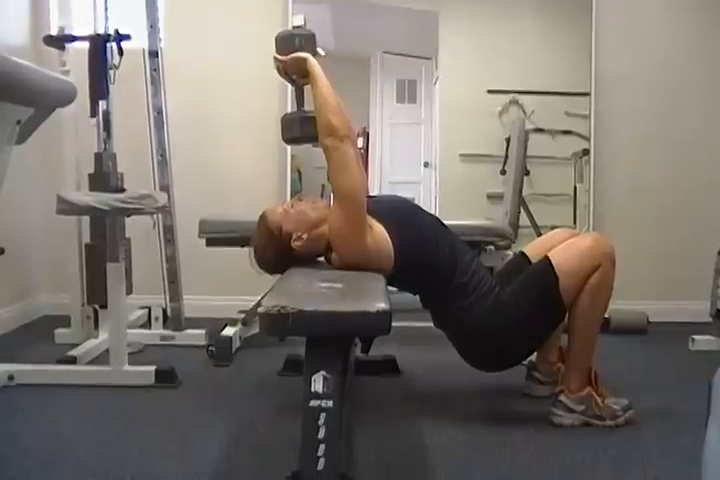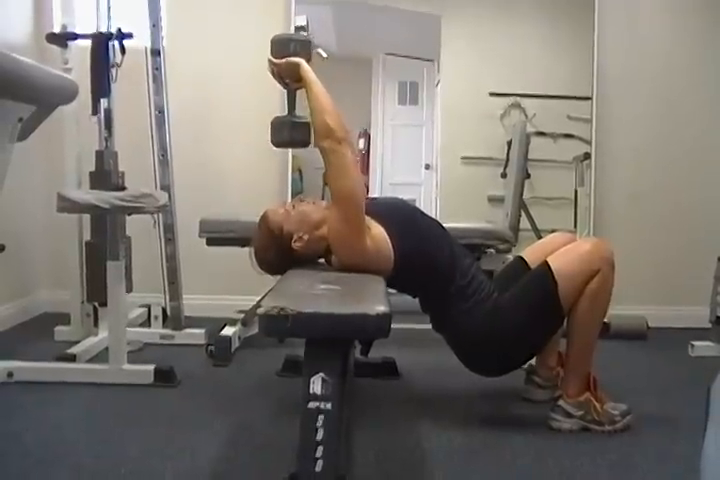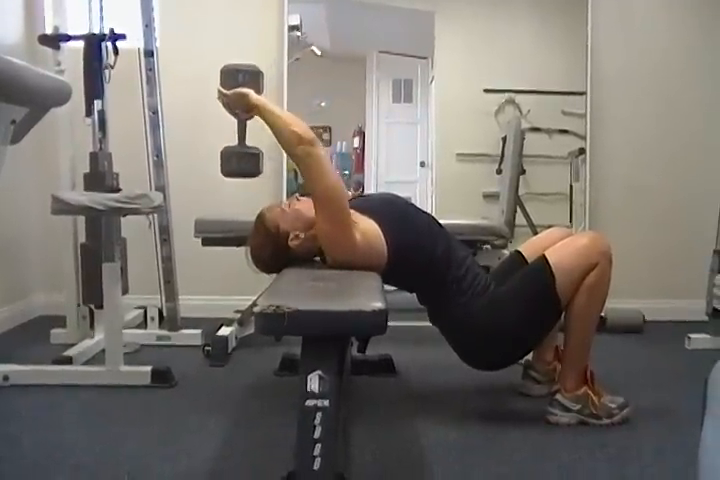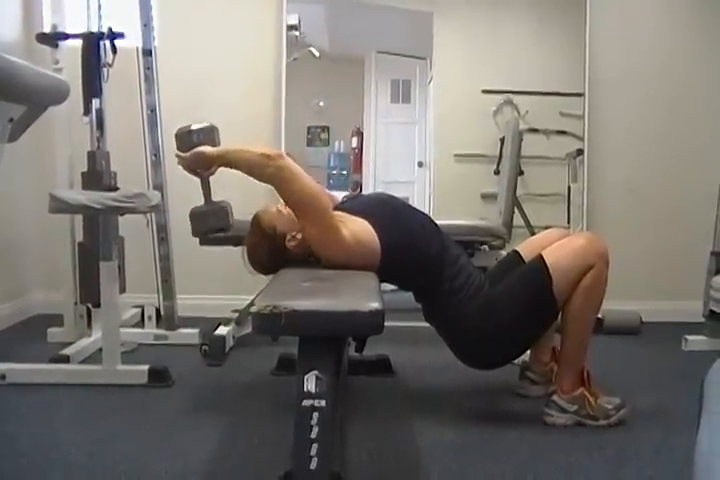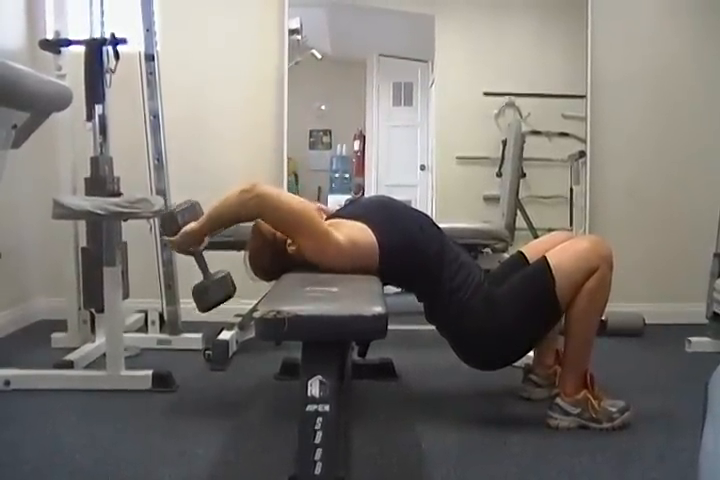
dt=1s
person 1, frame 1
left shoulder: (346, 236)
right shoulder: (348, 238)
left elbow: (339, 142)
right elbow: (337, 137)
left wrist: (311, 74)
right wrist: (312, 67)
left hip: (484, 301)
right hip: (492, 326)
left knee: (566, 239)
right knee: (597, 250)
left ankle: (547, 369)
right ankle: (576, 395)
person 1, frame 2
left shoulder: (346, 236)
right shoulder: (347, 239)
left elbow: (336, 145)
right elbow: (334, 139)
left wrist: (303, 79)
right wrist: (305, 72)
left hip: (482, 303)
right hip: (490, 329)
left knee: (564, 242)
right knee: (596, 255)
left ankle: (546, 373)
right ankle: (574, 399)
person 1, frame 3
left shoulder: (340, 230)
right shoulder: (339, 240)
left elbow: (307, 149)
right elbow: (305, 145)
left wrist: (257, 105)
right wrist: (257, 103)
left hip: (479, 300)
right hip: (486, 324)
left knee: (559, 237)
right knee: (593, 249)
left ankle: (542, 368)
right ankle: (573, 393)
person 1, frame 4
left shoulder: (331, 223)
right shoulder: (331, 239)
left elbow: (281, 168)
right elbow: (276, 163)
right wrist: (216, 155)
left hip: (475, 297)
right hip: (481, 322)
left knee: (557, 238)
right knee: (590, 250)
left ankle: (539, 369)
right ankle: (568, 394)
person 1, frame 5
left shoulder: (330, 229)
right shoulder: (328, 244)
right elbow: (257, 194)
right wrist: (199, 229)
left hip: (479, 296)
right hip: (485, 322)
left knee: (562, 240)
right knee: (595, 253)
left ankle: (544, 371)
right ankle: (572, 397)
